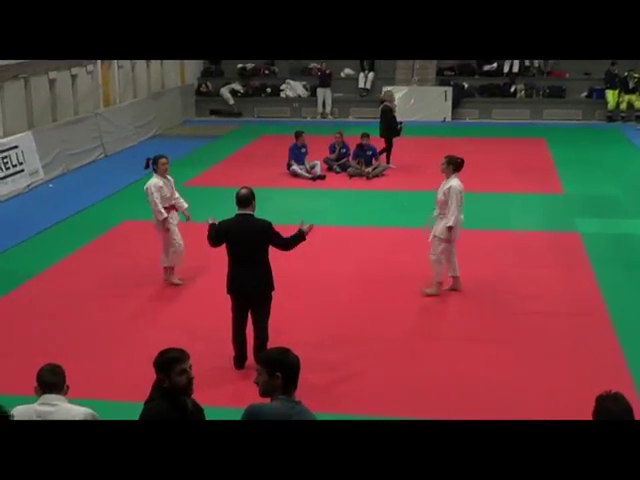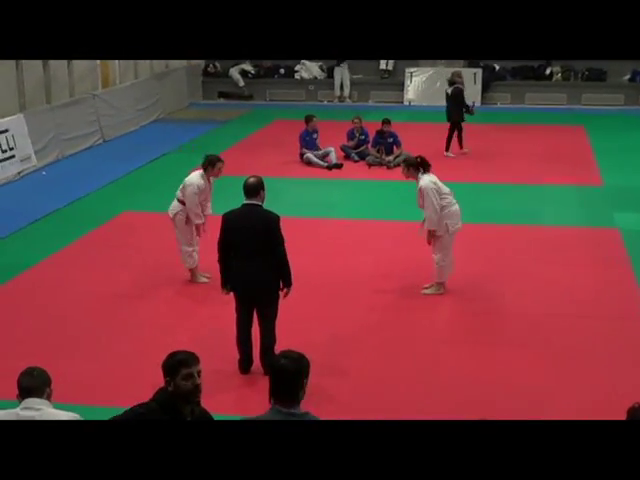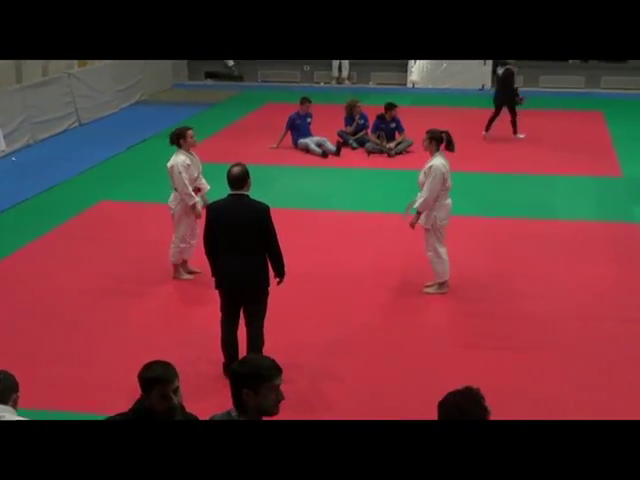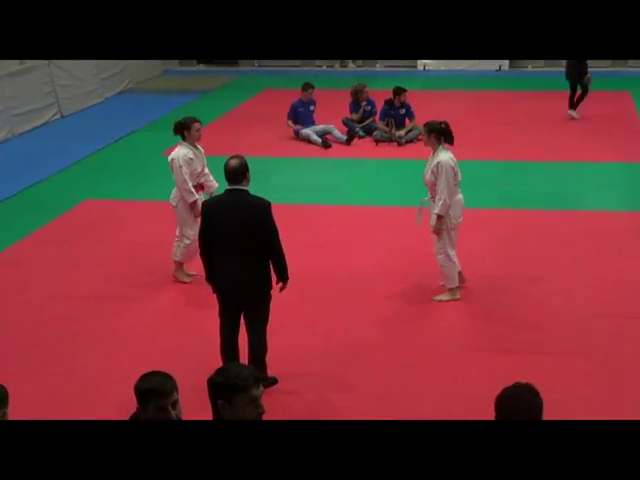
dt=0.7s
person 1, frame 1
left shoulder: (225, 225)
right shoulder: (263, 226)
left elbow: (214, 242)
right elbow: (284, 244)
left wrist: (212, 227)
right wrist: (301, 233)
left hip: (236, 283)
right hip: (260, 283)
left knee: (238, 322)
right knee: (260, 323)
person 1, frame 2
left shoulder: (229, 217)
right shoulder: (271, 218)
left elbow: (223, 252)
right elbow: (279, 252)
left wrist: (225, 279)
right wrist: (286, 280)
left hip: (240, 280)
right hip: (266, 281)
left knee: (243, 322)
right knee: (267, 323)
left ankle: (245, 363)
right ankle: (268, 364)
person 1, frame 3
left shoulder: (214, 209)
right shoulder: (260, 210)
left elbow: (209, 245)
right elbow: (271, 244)
left wrist: (217, 269)
right wrist: (279, 270)
left hip: (226, 276)
right hip: (254, 277)
left knee: (229, 322)
right knee: (254, 323)
left ankle: (230, 366)
person 1, frame 4
left shoulder: (210, 206)
right shoulder: (260, 206)
left elbow: (204, 245)
right elbow: (273, 244)
left wrist: (210, 274)
right wrist: (282, 274)
left hip: (224, 278)
right hip: (256, 279)
left knee: (228, 328)
right knee: (256, 329)
right ankle: (258, 377)
person 2, frame 1
left shoulder: (454, 186)
right shoulder: (448, 182)
left elbow: (454, 210)
left wrist: (449, 230)
right wrist: (437, 220)
left hip: (449, 224)
right hip: (444, 221)
left knee: (437, 254)
right knee: (449, 253)
person 2, frame 2
left shoulder: (425, 185)
right shoulder: (425, 178)
left elbow: (433, 210)
left wrist: (430, 232)
right wrist: (426, 223)
left hip: (447, 217)
right hip: (446, 213)
left knee: (442, 253)
right knee: (440, 251)
left ankle: (440, 286)
right ankle: (439, 282)
person 2, frame 3
left shoulder: (436, 165)
right shoulder: (439, 160)
left elbow: (429, 194)
left wrist: (416, 215)
right wrist: (420, 213)
left hip: (435, 210)
right hip: (438, 207)
left knee: (434, 247)
right knee: (437, 246)
left ankle: (442, 284)
right ankle: (442, 280)
person 2, frame 4
left shoulder: (443, 161)
right shoulder: (437, 153)
left elbow: (444, 194)
left wrist: (438, 220)
right wrist: (437, 216)
left hip: (448, 207)
right hip: (443, 204)
left knee: (444, 249)
right knee: (448, 244)
left ankle: (453, 290)
right ankle: (459, 277)
person 3, frame 1
left shoulder: (168, 179)
right shoulder: (153, 184)
left elbow: (175, 196)
right elbow: (156, 205)
left wrist: (185, 210)
right wrist: (164, 221)
left hip: (172, 214)
right hip: (163, 217)
left knee: (168, 245)
right knee: (177, 245)
left ankle: (167, 273)
right ankle: (170, 274)
person 3, frame 2
left shoulder: (207, 178)
right shoulder: (194, 183)
left elbow: (206, 200)
right elbow: (193, 206)
left wrist: (205, 218)
right wrist: (198, 224)
left hip: (189, 212)
right hip: (181, 212)
left knee: (193, 241)
right knee: (187, 244)
left ankle: (196, 271)
right ankle: (194, 275)
person 3, frame 3
left shoulder: (191, 155)
right shoulder: (179, 161)
left elbow: (198, 178)
right elbow: (184, 187)
left wrist: (202, 197)
right wrist: (194, 206)
left hip: (192, 199)
right hip: (182, 202)
left knee: (191, 235)
right knee: (181, 236)
left ankle: (185, 265)
right ankle: (177, 271)
person 3, frame 4
left shoulder: (197, 149)
right shoulder: (180, 155)
left elbow: (204, 172)
right elbow: (184, 183)
left wrist: (212, 193)
right wrist: (194, 204)
left hip: (195, 196)
right hip: (184, 199)
left knee: (186, 234)
right knee: (190, 235)
left ankle: (180, 268)
right ankle: (178, 269)
